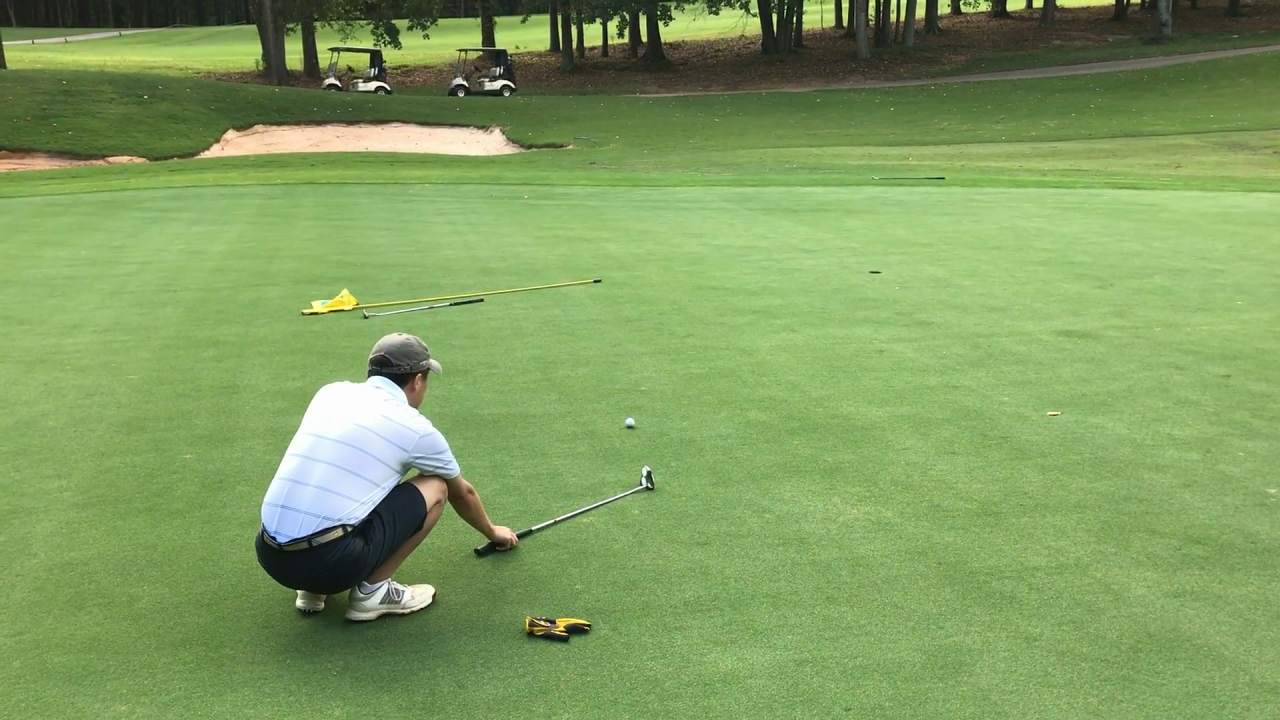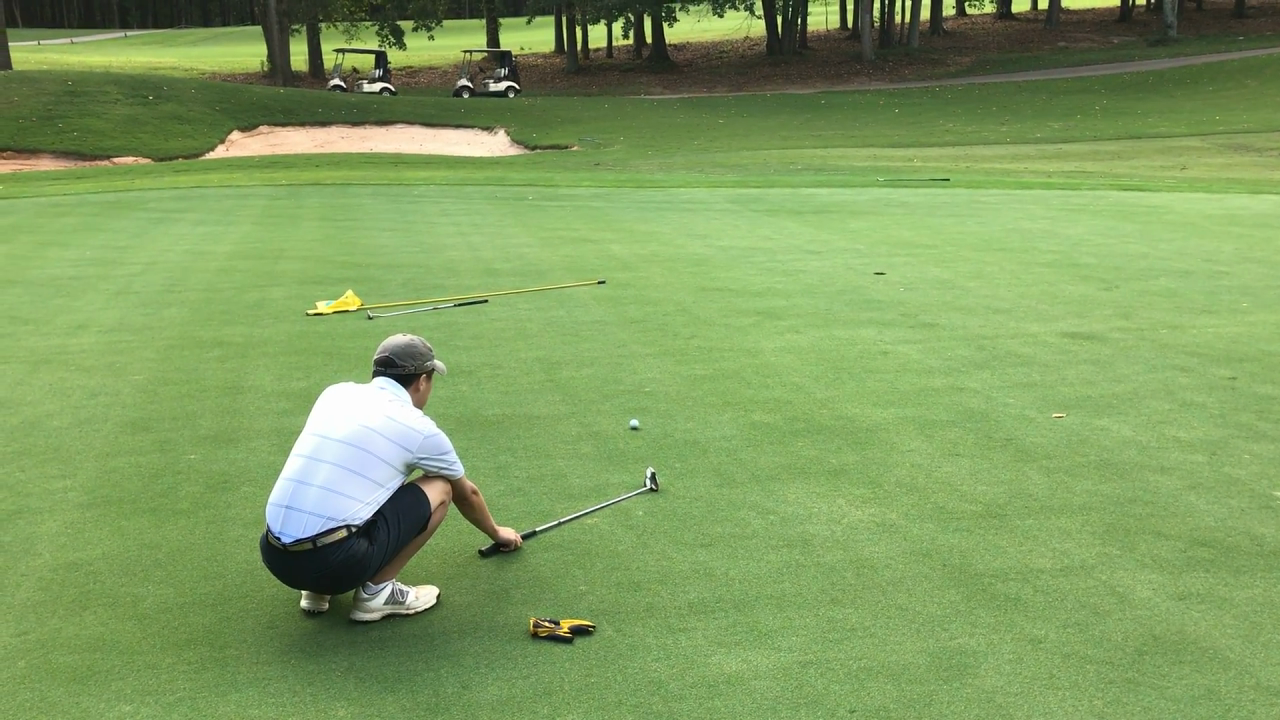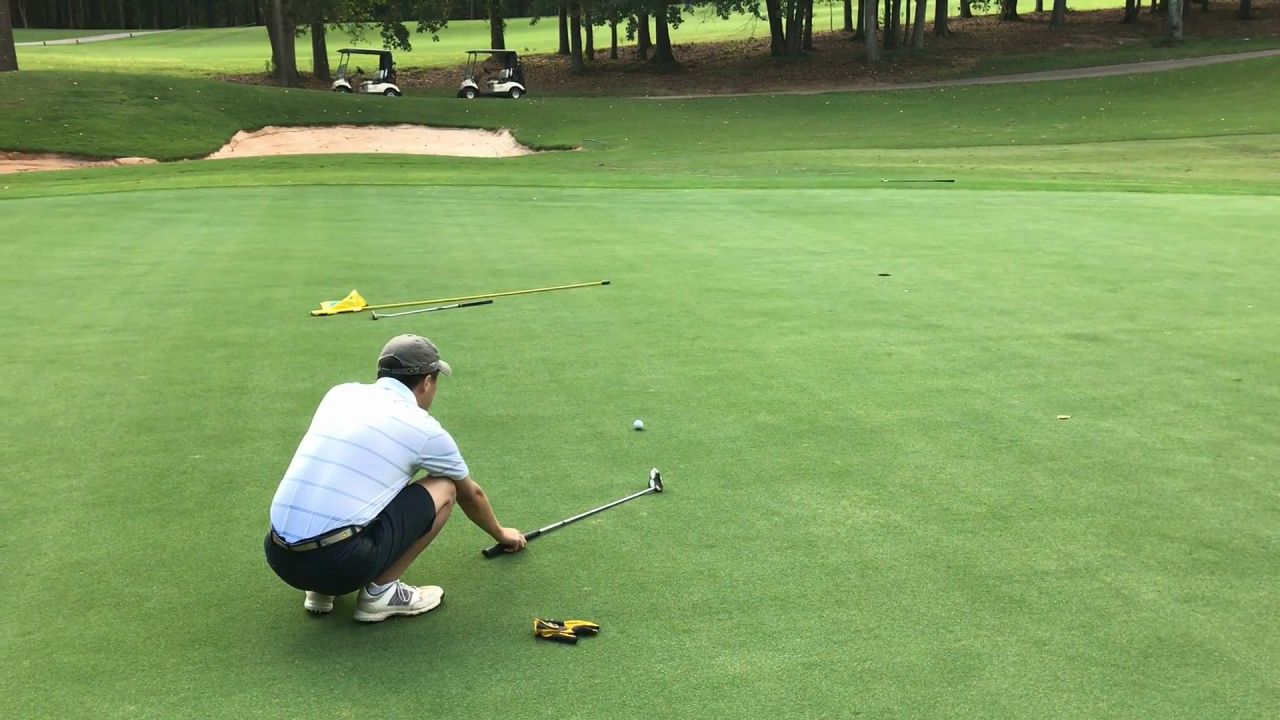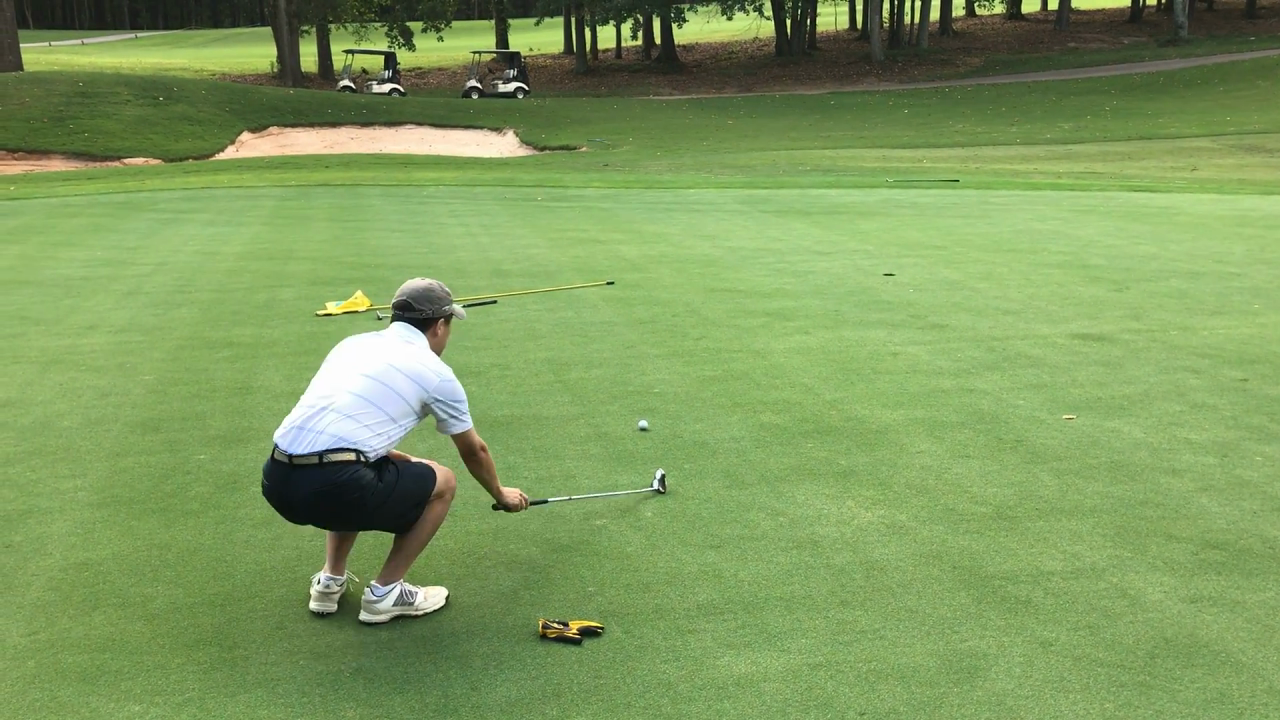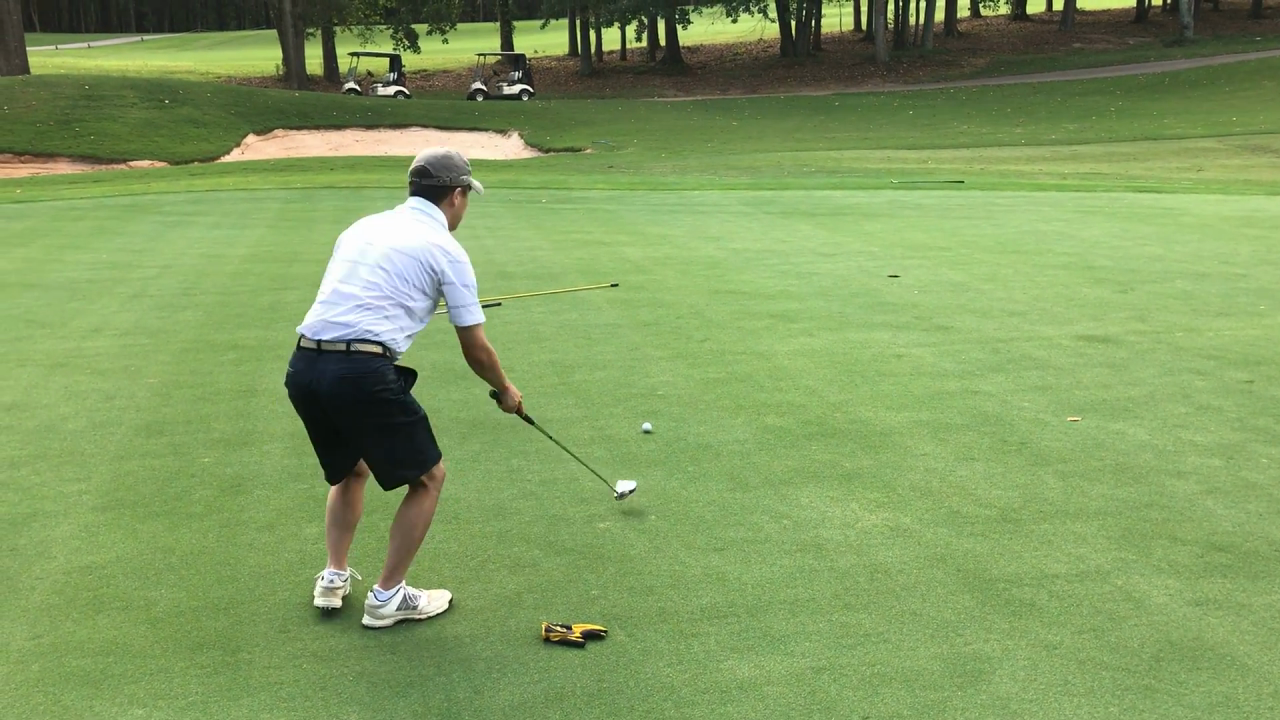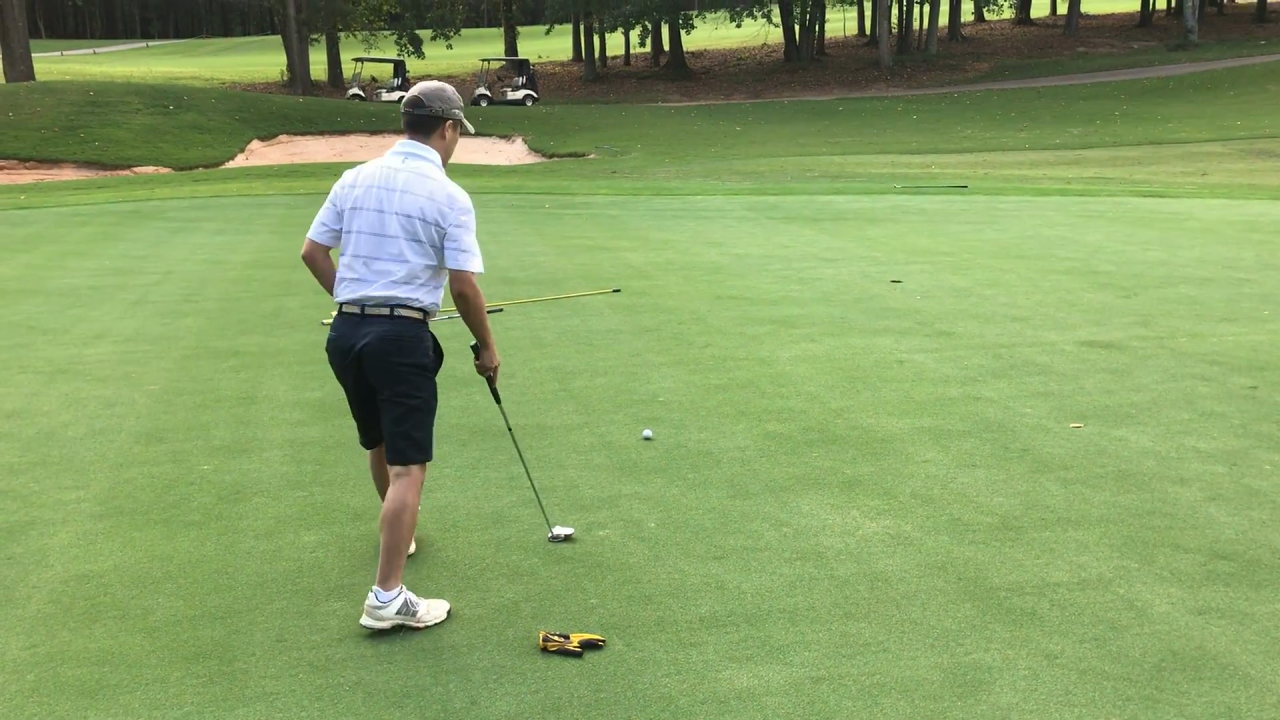
dt=0.3s
person 1, frame 1
left shoulder: (330, 393)
right shoulder: (414, 427)
right elbow: (462, 494)
right wrist: (492, 532)
left hip: (270, 556)
right hip: (330, 560)
right knee: (435, 488)
left ankle: (312, 589)
right ankle: (372, 591)
person 1, frame 2
left shoulder: (335, 393)
right shoulder: (419, 428)
right elbow: (466, 495)
right wrist: (496, 533)
left hip: (274, 555)
right hip: (334, 561)
right knee: (440, 489)
left ankle: (317, 588)
right ankle: (376, 591)
person 1, frame 3
left shoulder: (340, 393)
right shoulder: (423, 429)
right elbow: (470, 494)
right wrist: (500, 533)
left hip: (279, 555)
right hip: (338, 560)
right knee: (443, 490)
left ankle: (323, 586)
right ankle: (381, 591)
person 1, frame 4
left shoulder: (352, 343)
right shoulder: (434, 371)
right elbow: (474, 450)
left wrist: (393, 455)
right wrist: (501, 494)
left hip: (279, 481)
right hip: (330, 483)
right knee: (441, 483)
left ankle: (329, 581)
right ankle: (384, 593)
person 1, frame 5
left shoulder: (361, 228)
right shoulder: (445, 250)
right elbow: (475, 344)
right wrist: (505, 390)
left hip: (303, 368)
right hip: (363, 371)
left knee: (351, 472)
right knee: (426, 478)
left ankle: (334, 576)
right ankle: (388, 597)
person 1, frame 6
left shoulder: (354, 179)
right shoulder: (449, 197)
left elbow: (313, 252)
right elbow: (464, 287)
right wrist: (487, 346)
left hip: (346, 331)
right hip: (401, 335)
left knee: (380, 444)
right knee: (408, 466)
left ankle: (400, 536)
right ankle: (387, 597)
